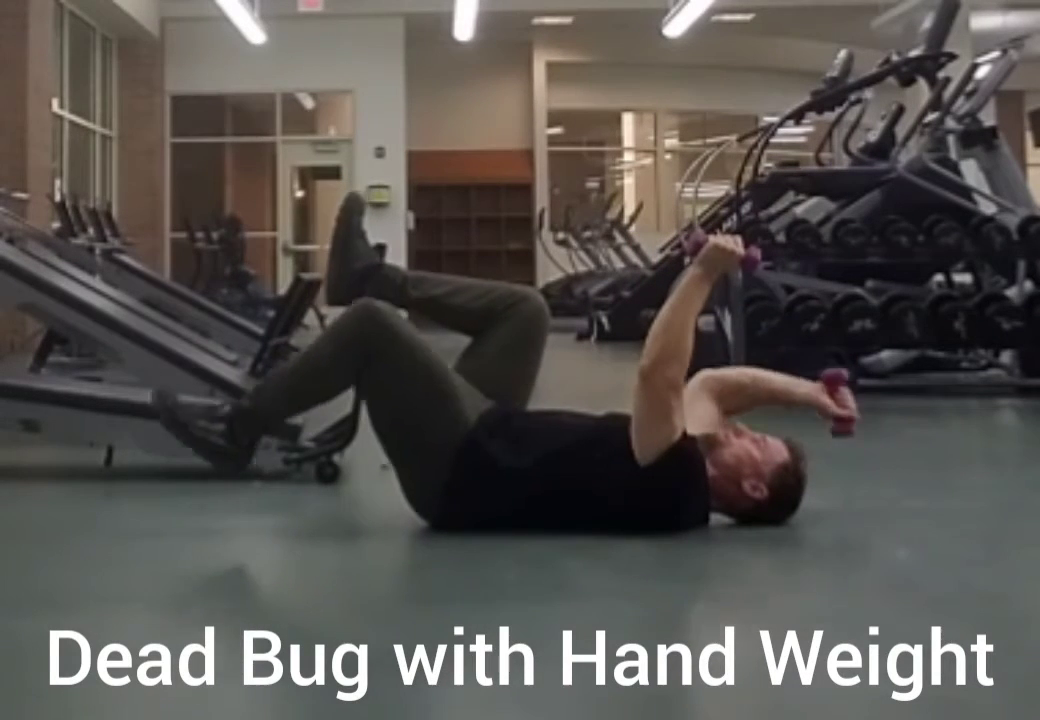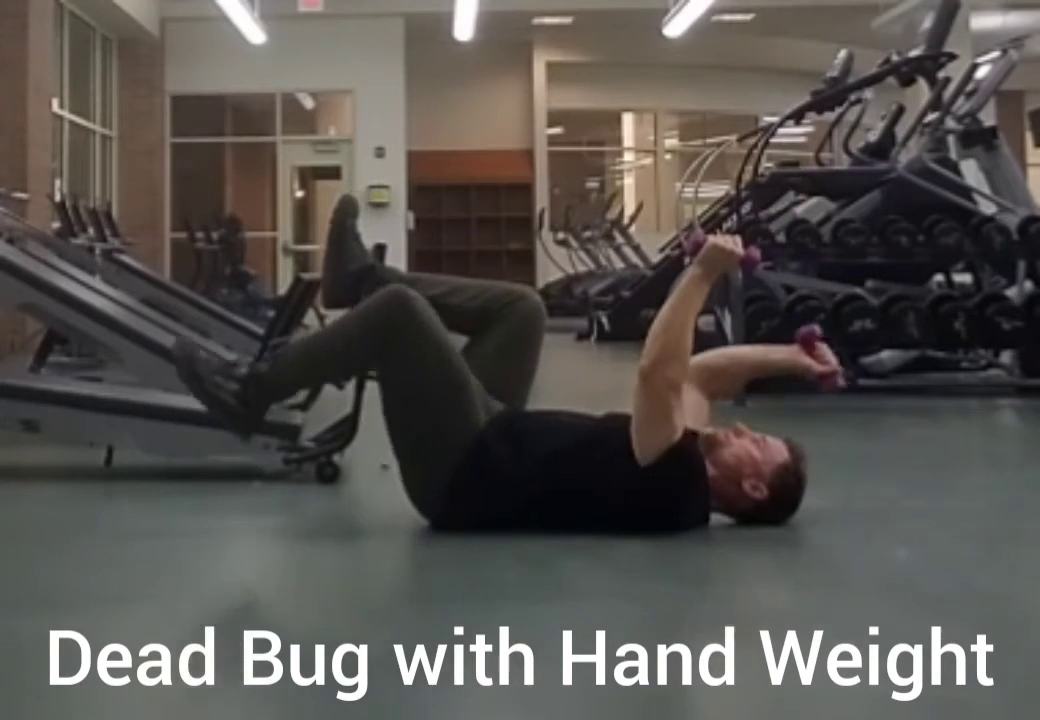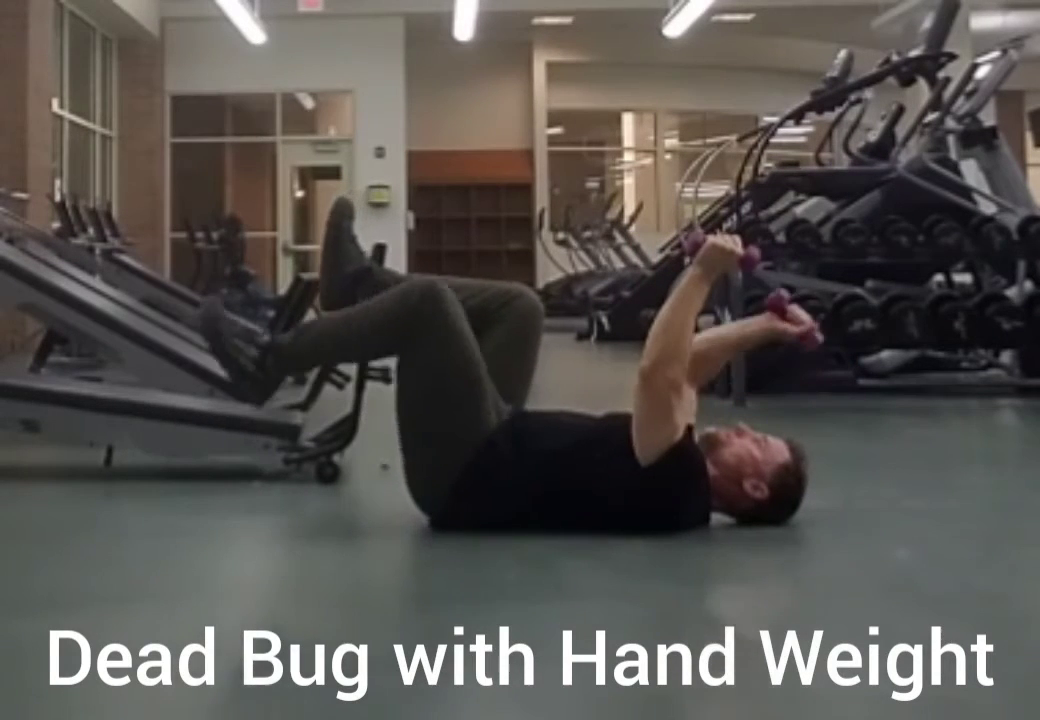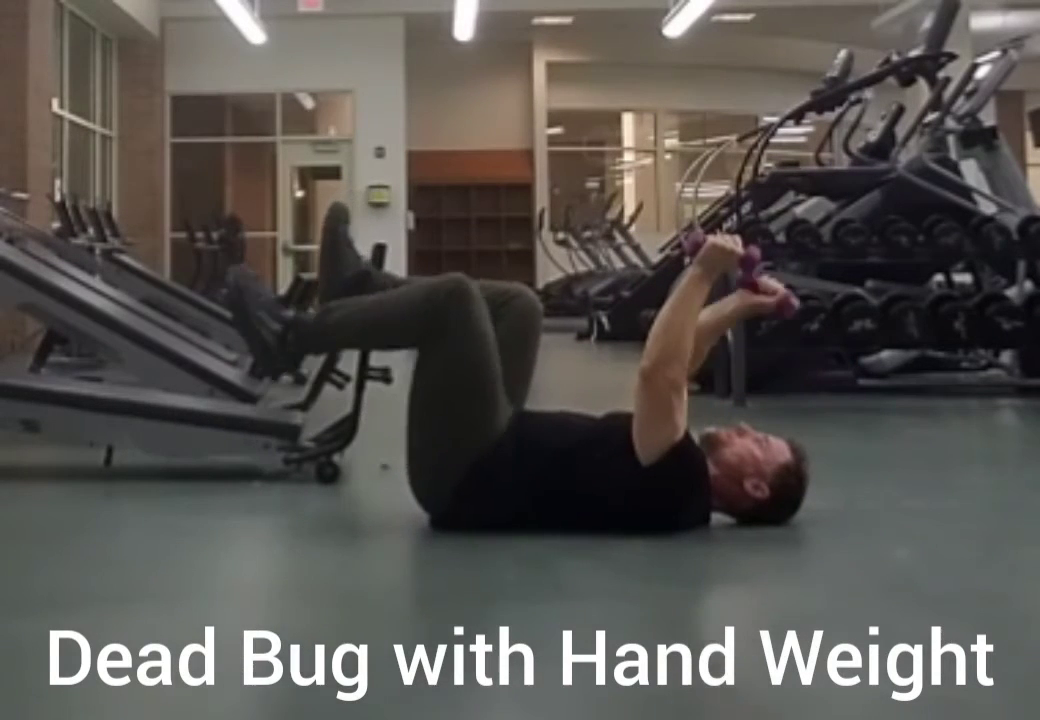
dt=0.1s
person 1, frame 1
left shoulder: (675, 487)
right shoulder: (689, 464)
left elbow: (659, 375)
right elbow: (713, 383)
left wrist: (702, 274)
right wrist: (812, 394)
left hip: (462, 471)
right hip: (490, 439)
left knee: (370, 327)
right knee: (525, 308)
left ankle: (235, 434)
right ankle: (378, 278)
person 1, frame 2
left shoulder: (676, 487)
right shoulder: (688, 466)
left elbow: (659, 372)
right elbow: (700, 371)
left wrist: (703, 273)
right wrist: (796, 359)
left hip: (466, 475)
right hip: (491, 449)
left knee: (402, 309)
right knee: (520, 307)
left ankle: (250, 393)
right ankle: (371, 279)
person 1, frame 3
left shoulder: (675, 488)
right shoulder: (686, 466)
left elbow: (657, 372)
right elbow: (683, 368)
left wrist: (701, 274)
right wrist: (768, 326)
left hip: (469, 475)
right hip: (497, 445)
left knee: (427, 302)
right knee: (518, 304)
left ankle: (267, 364)
right ankle: (369, 283)
person 1, frame 4
left shoulder: (668, 489)
right shoulder: (689, 468)
left elbow: (661, 373)
right elbow: (677, 365)
left wrist: (702, 278)
right wrist: (744, 306)
left hip: (471, 477)
right hip: (496, 456)
left knee: (455, 298)
right knee: (518, 306)
left ankle: (289, 337)
right ankle: (367, 284)
